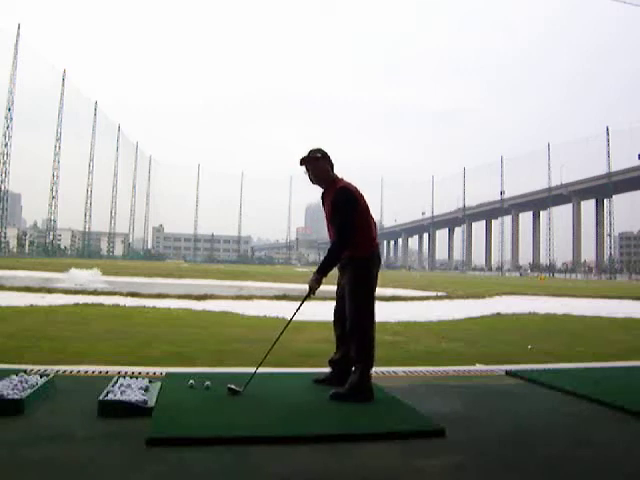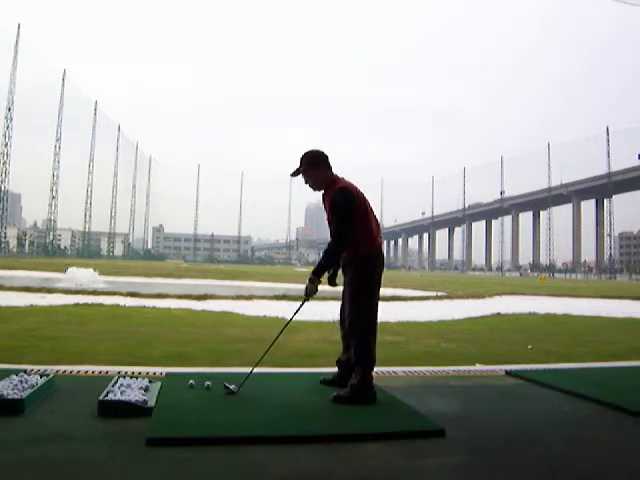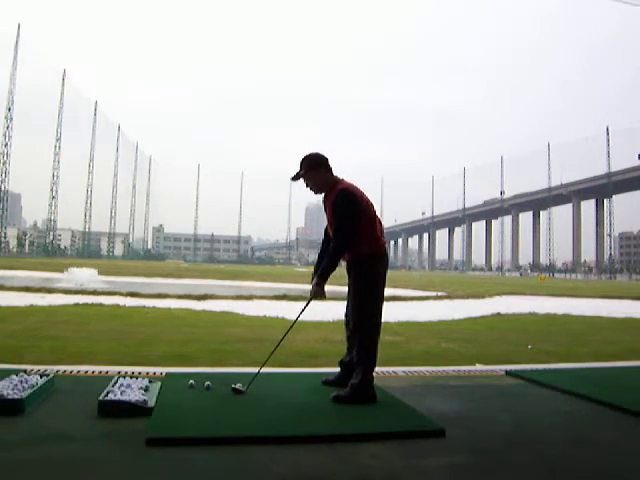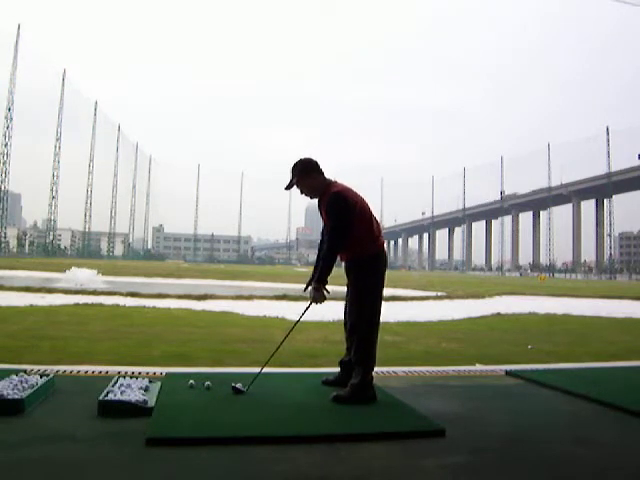
dt=1s
person 1, frame 1
left shoulder: (343, 193)
right shoulder: (330, 194)
left elbow: (341, 239)
left wrist: (320, 273)
right wrist: (324, 271)
left hip: (361, 260)
right hip: (351, 261)
left knee: (359, 320)
right knee: (342, 317)
left ankle: (360, 382)
right ankle: (341, 370)
person 1, frame 2
left shoulder: (341, 195)
right shoulder: (334, 193)
left elbow: (339, 241)
left wrist: (315, 275)
right wrist: (334, 268)
left hip: (365, 261)
right hip: (356, 260)
left knee: (360, 321)
right knee: (348, 318)
left ankle: (363, 385)
right ankle: (348, 370)
person 1, frame 3
left shoulder: (344, 196)
right shoulder: (333, 196)
left elbow: (340, 242)
right elbow: (330, 238)
left wrist: (322, 278)
right wrist: (317, 272)
left hip: (369, 261)
right hip: (360, 261)
left knee: (364, 322)
right knee: (353, 320)
left ankle: (362, 385)
right ankle: (349, 372)
person 1, frame 4
left shoulder: (336, 198)
right shoulder: (329, 198)
left elbow: (333, 244)
right elbow: (326, 241)
left wrist: (320, 282)
right wrist: (316, 277)
left hip: (367, 261)
right hip: (359, 261)
left knee: (362, 322)
right knee: (352, 319)
left ankle: (362, 385)
right ankle: (349, 372)
